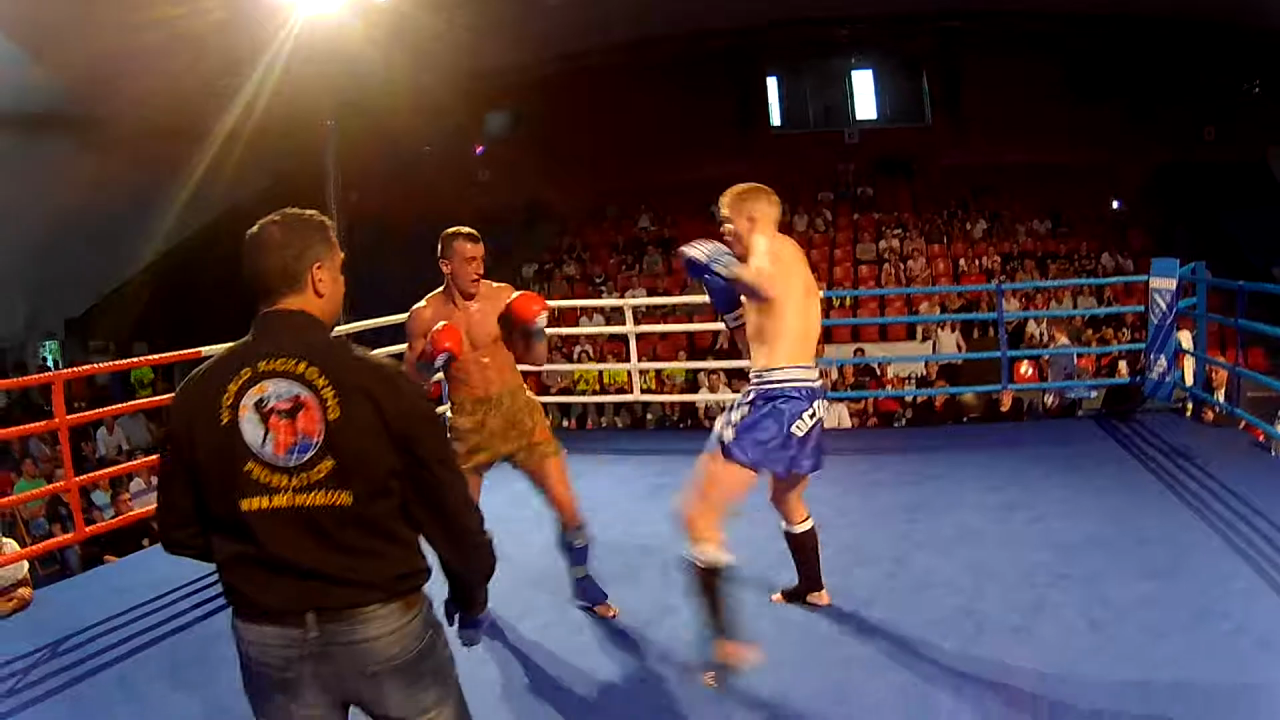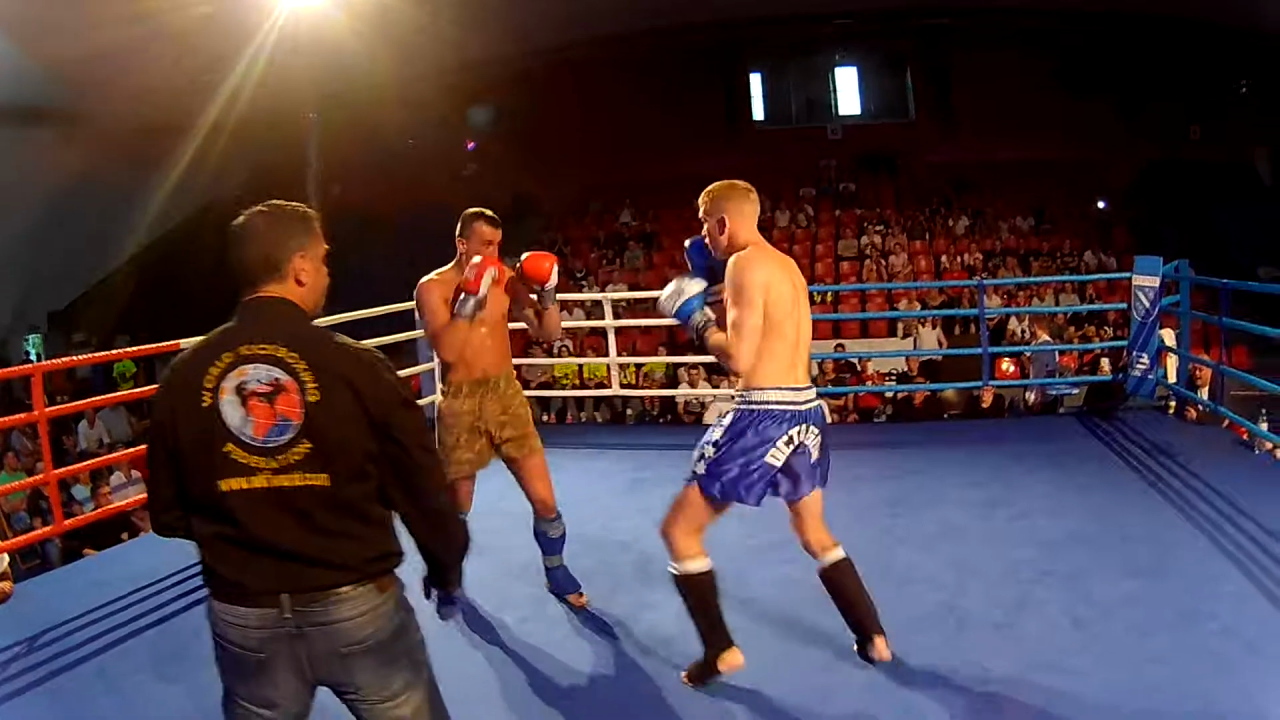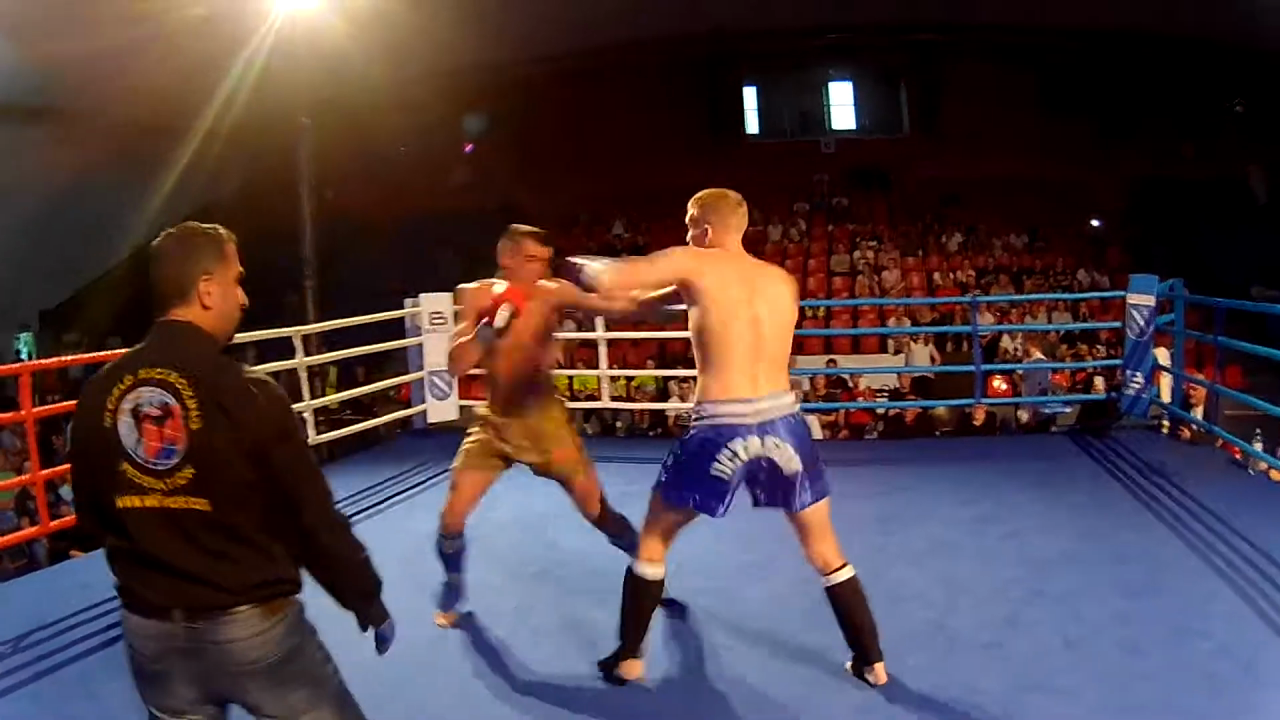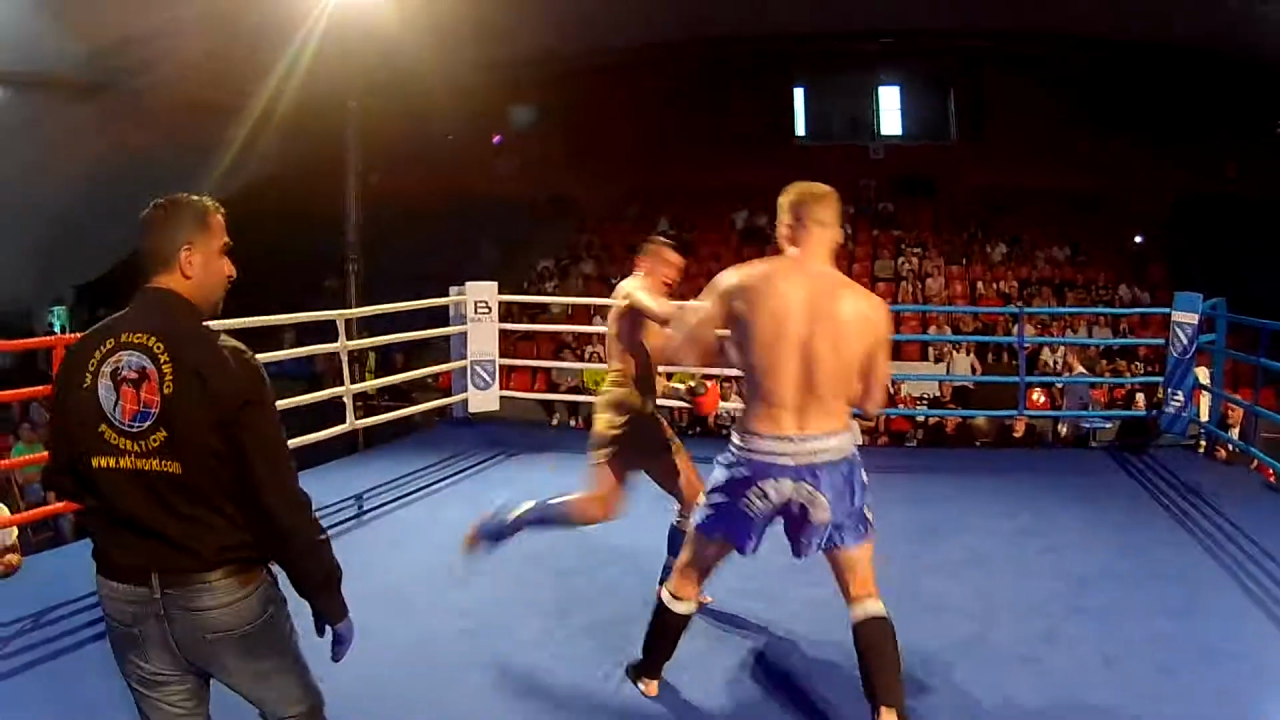
dt=0.3s
person 1, frame 1
left shoulder: (199, 395)
right shoulder: (378, 381)
left elbow: (179, 531)
right elbow: (449, 509)
right wrist: (471, 593)
left hip: (269, 637)
right hip: (386, 625)
person 1, frame 2
left shoulder: (183, 378)
right shoulder: (357, 367)
left elbow: (168, 514)
right elbow: (424, 492)
right wrist: (446, 570)
left hip: (244, 618)
right hip: (357, 609)
person 1, frame 3
left shoulder: (99, 395)
right shoulder: (245, 396)
left elbow: (92, 518)
right elbow: (313, 521)
right wrist: (368, 602)
left hip: (153, 632)
right hip: (252, 626)
person 1, frame 4
left shoulder: (81, 357)
right shoulder: (221, 362)
left elbow: (64, 479)
right elbow: (277, 499)
right wrist: (328, 597)
left hip: (126, 595)
right hip: (225, 594)
person 2, frame 1
left shoulder: (770, 244)
right shoulder: (792, 261)
left elbow: (766, 283)
left wrist: (722, 262)
right wrist: (732, 306)
left hip: (777, 397)
right hip: (805, 394)
left knee: (698, 511)
right knee: (786, 500)
left ankle: (726, 641)
right ankle: (812, 587)
person 2, frame 2
left shoulder: (745, 266)
right shoulder: (785, 266)
left elbow: (742, 359)
left wrist: (695, 312)
right wrist: (713, 279)
left hip: (763, 418)
right hip: (804, 412)
left knee: (679, 531)
right knee: (815, 538)
left ankle: (720, 650)
right ankle: (872, 637)
person 2, frame 3
left shoulder: (691, 267)
right shoulder: (783, 282)
left elbow: (613, 281)
left wrist: (591, 268)
left hip: (720, 430)
right hip: (784, 424)
left knee: (655, 537)
right knee: (824, 551)
left ankle: (627, 657)
right ankle: (871, 660)
person 2, frame 4
left shoulder: (741, 282)
right shoulder: (867, 308)
left elbow: (682, 349)
right elbow: (872, 401)
left hip: (758, 461)
right hip: (830, 462)
left knee: (689, 571)
right knee: (862, 591)
left ankle: (649, 671)
person 3, frame 1
left shoulder: (503, 296)
right shoulder: (424, 315)
left elbow: (535, 358)
right elbow: (412, 382)
left wrist: (535, 328)
right wrist: (432, 359)
left hip: (518, 408)
right hip: (468, 420)
left knee: (567, 508)
left ankle: (586, 588)
person 3, frame 2
left shoulder: (507, 278)
right shoulder: (432, 287)
left elbow: (548, 334)
right elbow: (448, 351)
left wrist: (547, 290)
right wrist: (470, 299)
left hip: (507, 397)
right hip: (460, 405)
left knee: (544, 501)
right knee: (458, 508)
left ankle: (558, 576)
person 3, frame 3
left shoulder: (553, 294)
right shoulder: (476, 296)
left elbow: (614, 304)
right elbow: (458, 365)
right wrist: (492, 325)
left hip: (545, 416)
right hip: (496, 418)
left knee: (596, 510)
right knee: (453, 517)
right ankle: (452, 590)
person 3, frame 4
left shoulder: (644, 308)
right shoulder: (633, 290)
right elbow: (658, 312)
left wrist: (683, 391)
left hip: (642, 411)
right hip: (626, 406)
left knee: (693, 494)
right knee: (600, 507)
right ankle: (500, 525)
